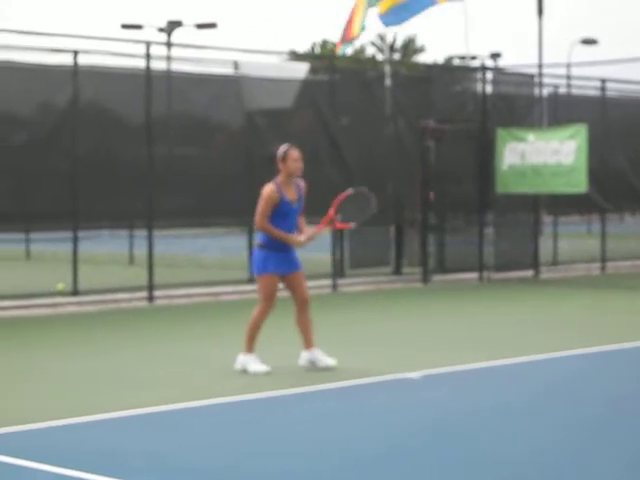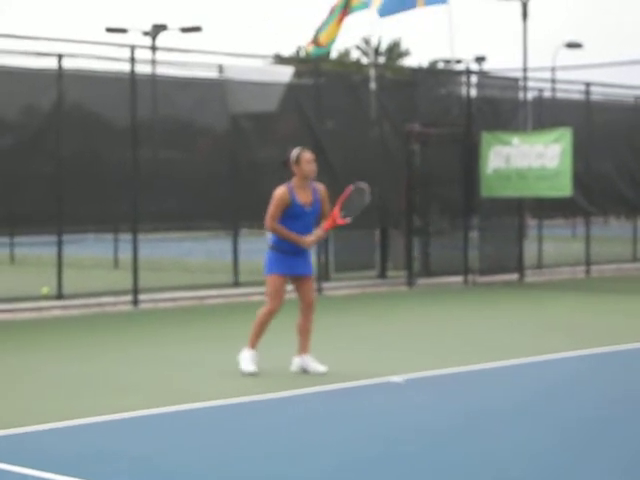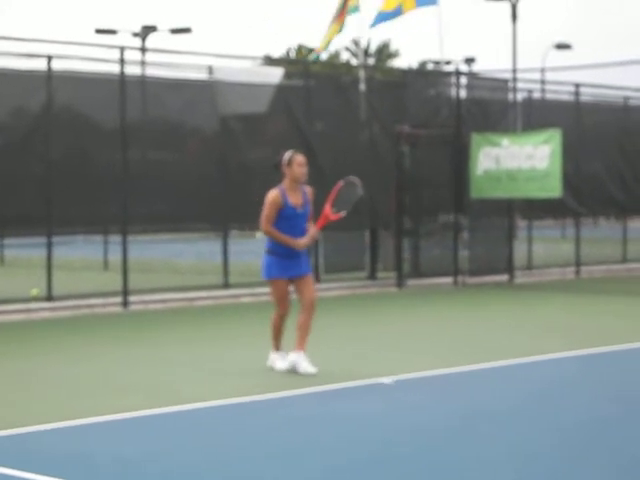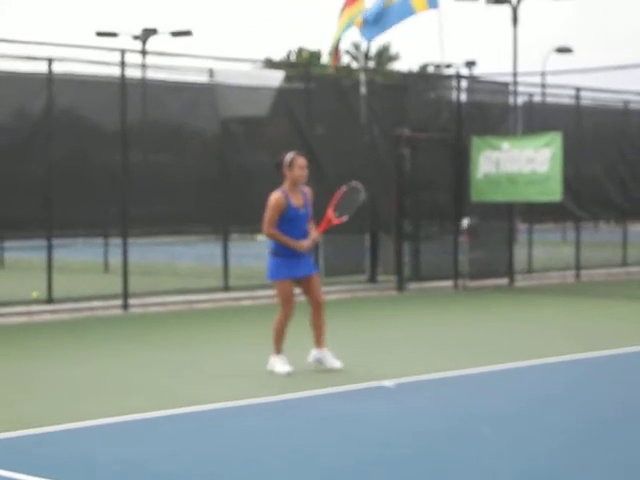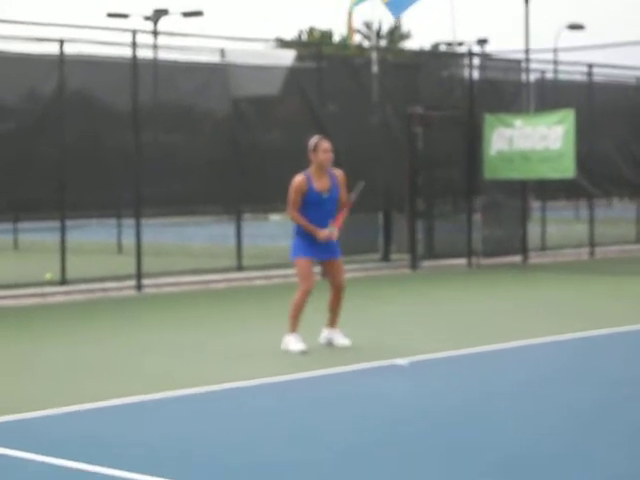
dt=0.4s
person 1, frame 1
left shoulder: (301, 186)
right shoulder: (271, 190)
right elbow: (260, 223)
left wrist: (304, 231)
right wrist: (289, 238)
left hip: (287, 253)
right hip: (268, 253)
left knee: (303, 301)
right knee: (266, 305)
left ankle: (310, 352)
right ankle: (246, 356)
person 1, frame 2
left shoulder: (320, 190)
right shoulder: (283, 193)
left elbow: (326, 217)
right elbow: (270, 224)
left wrist: (319, 232)
right wrist: (299, 239)
left hip: (302, 257)
right hip: (279, 255)
left knee: (308, 304)
right knee: (273, 305)
left ankle: (303, 357)
right ankle: (248, 351)
person 1, frame 3
left shoulder: (308, 192)
right shoulder: (275, 196)
right elbow: (265, 227)
left wrist: (311, 233)
right wrist: (293, 242)
left hip: (300, 258)
right hip: (277, 259)
left knee: (309, 303)
right knee: (283, 309)
left ankle: (298, 355)
right ankle: (276, 353)
person 1, frame 4
left shoulder: (307, 192)
right shoulder: (278, 198)
right elbow: (268, 229)
left wrist: (313, 234)
right wrist: (295, 244)
left hip: (304, 258)
right hip: (282, 260)
left knee: (318, 303)
right knee: (287, 309)
left ankle: (320, 351)
right ankle: (276, 356)
person 1, frame 5
left shoulder: (338, 176)
right shoulder: (300, 181)
left elbow: (343, 205)
right elbow: (292, 212)
left wrist: (336, 227)
right wrist: (315, 231)
left hip: (329, 242)
right hip: (304, 241)
left knee: (339, 285)
right knee: (306, 287)
left ankle: (330, 330)
right ankle: (292, 335)
